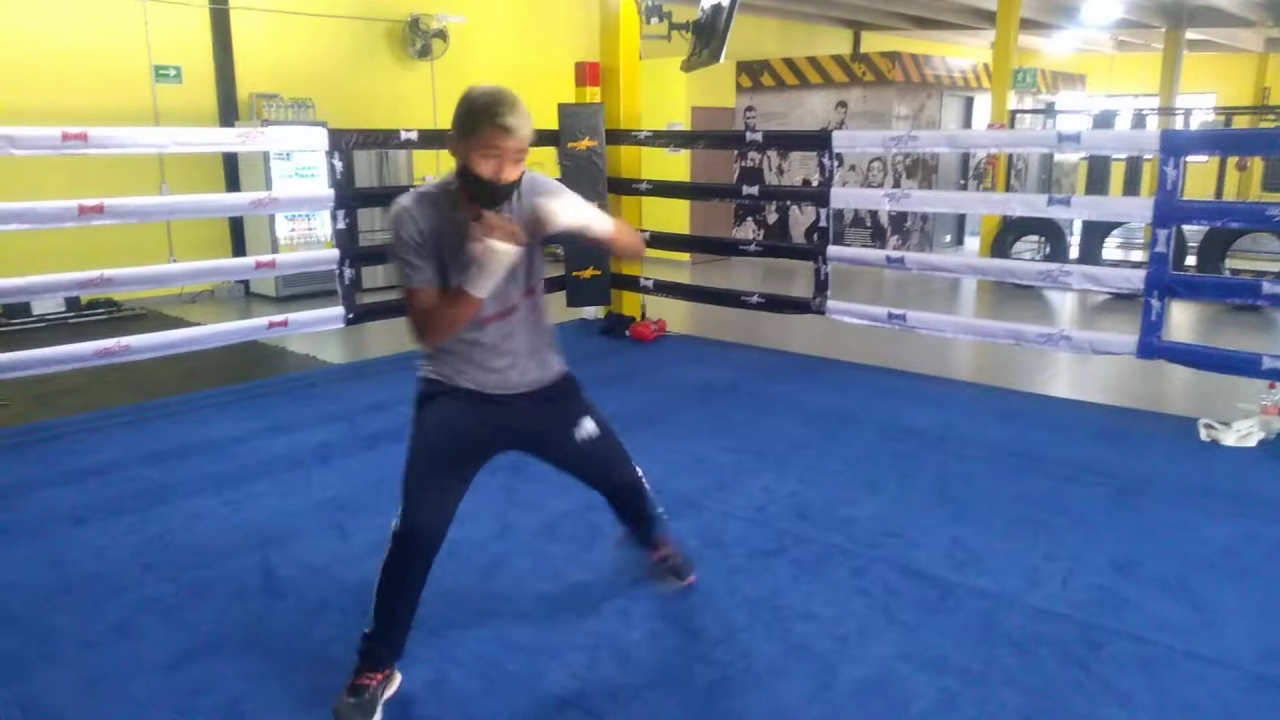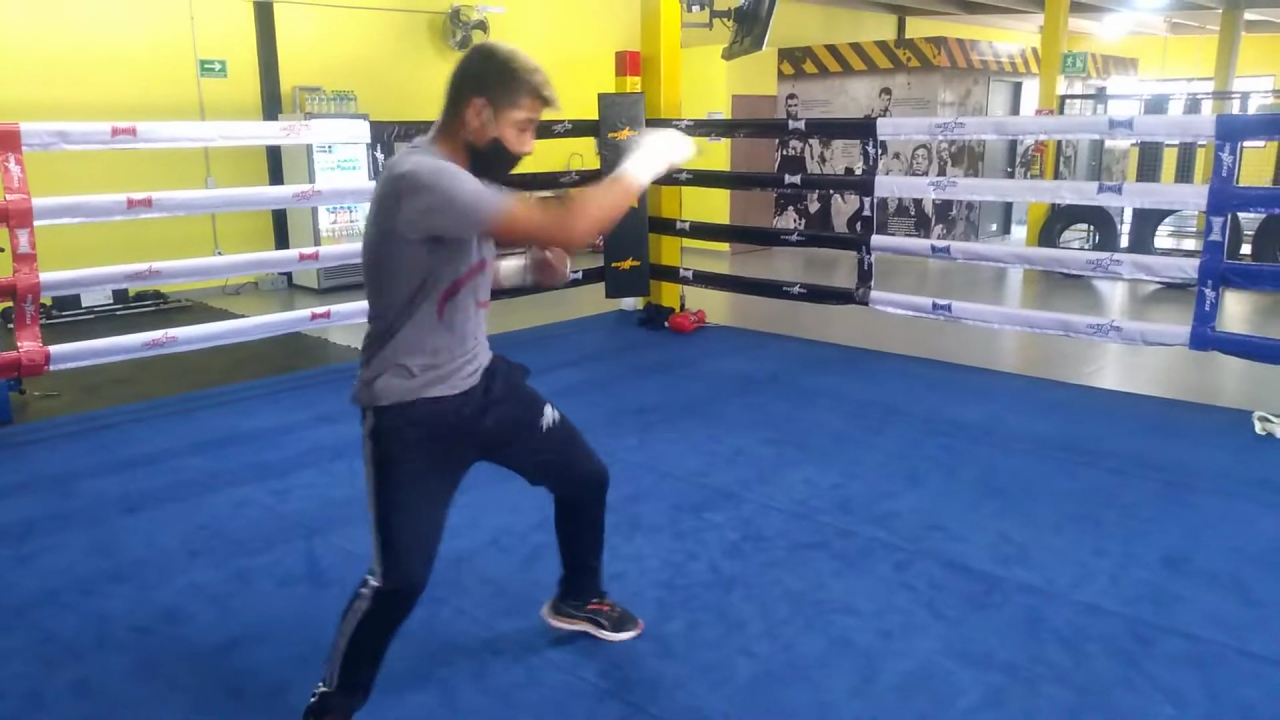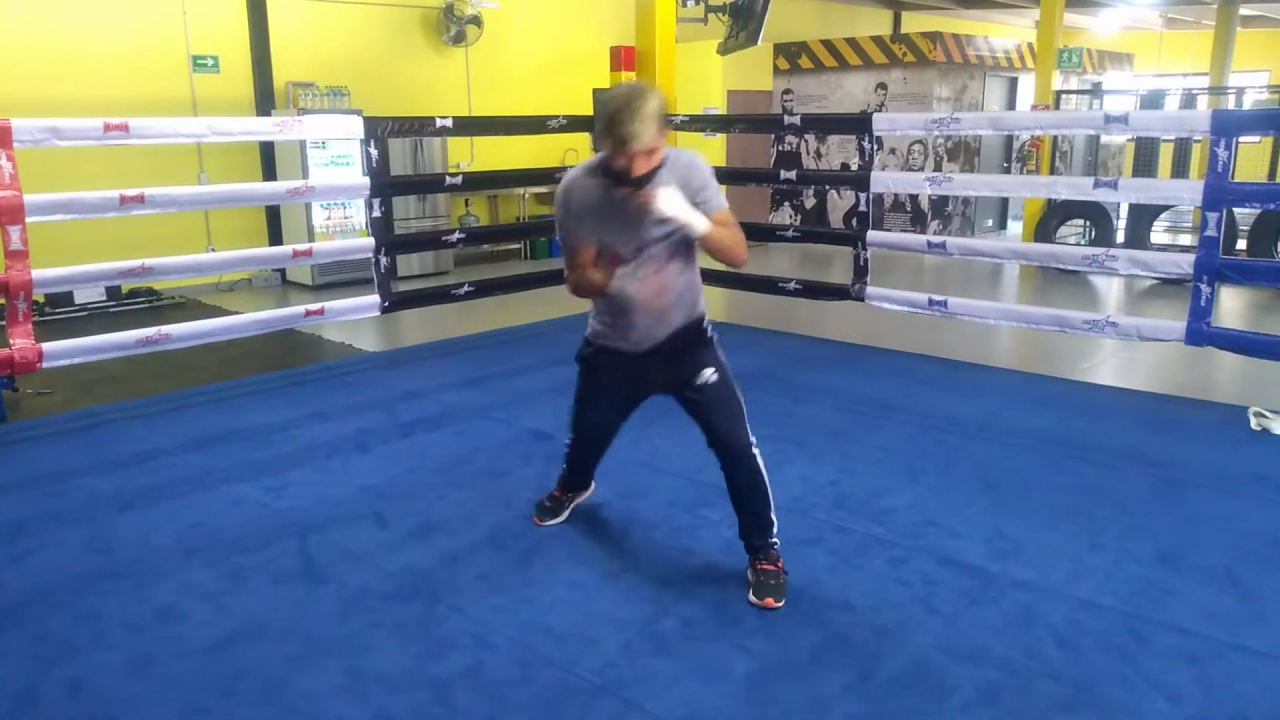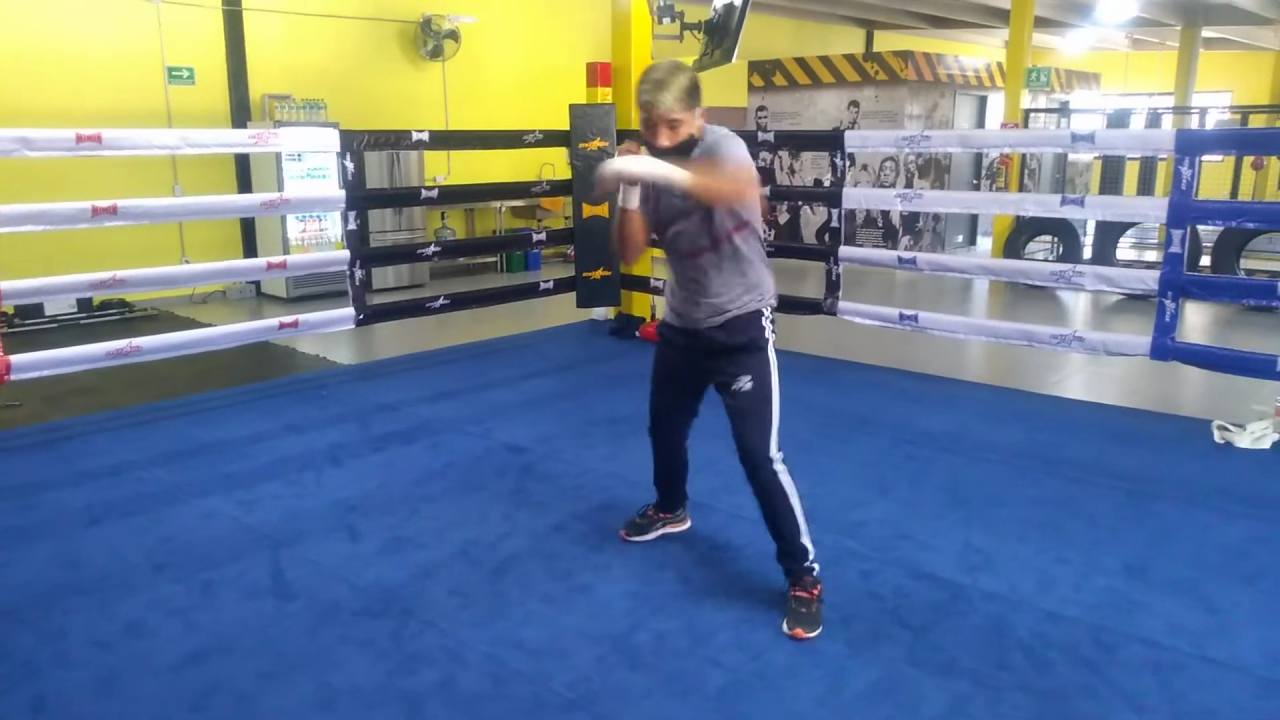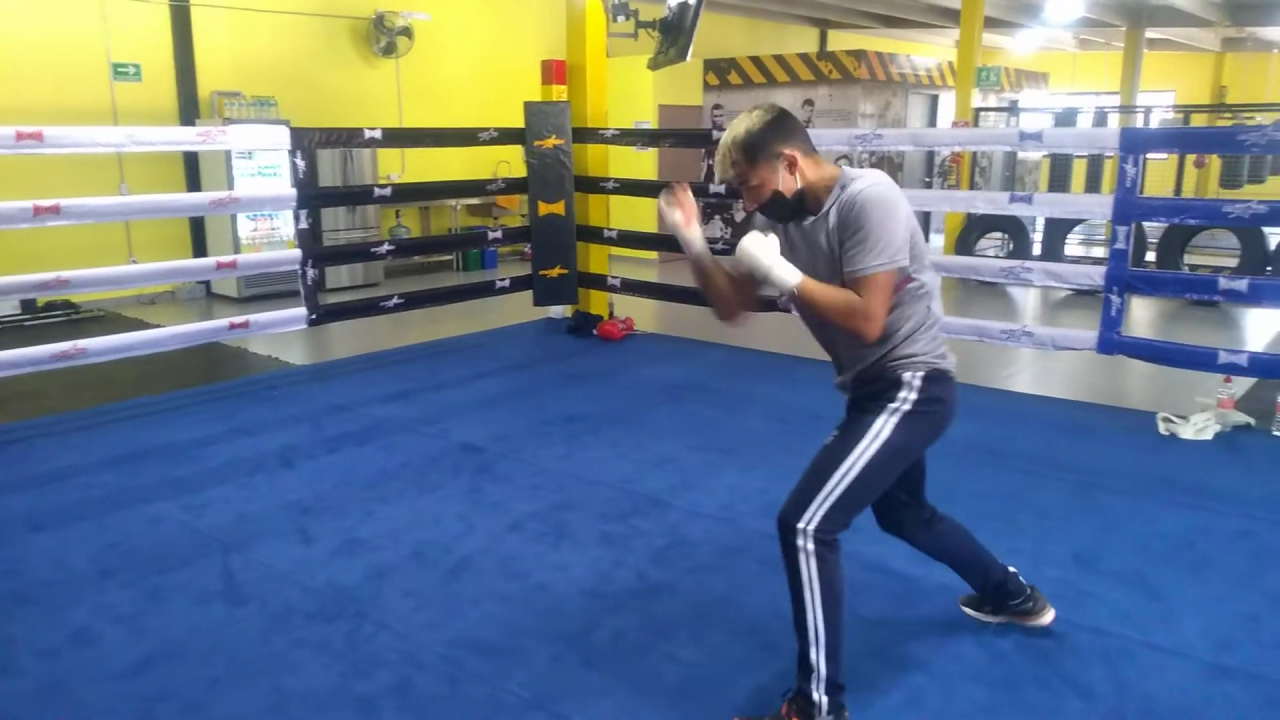
dt=1s
person 1, frame 1
left shoulder: (533, 193)
right shoulder: (415, 215)
left elbow: (632, 246)
right elbow: (431, 332)
left wrist: (585, 219)
right wrist: (481, 274)
left hip: (538, 384)
right hip: (457, 393)
left knee: (618, 474)
right knee: (419, 529)
left ankle: (655, 541)
right ankle: (376, 666)
person 1, frame 2
left shoulder: (469, 175)
right shoulder: (422, 180)
right elbow: (562, 231)
left wrist: (520, 270)
right wrist: (646, 160)
left hip: (480, 379)
right hip: (412, 408)
left knee: (586, 477)
right knee: (400, 577)
left ankle: (577, 598)
person 1, frame 3
left shoulder: (688, 169)
right shoulder: (578, 189)
left elbow: (736, 253)
right elbow: (579, 279)
left wrist: (689, 217)
right wrist: (624, 285)
left hip: (681, 334)
right hip: (613, 345)
left knee: (735, 444)
right knee: (585, 443)
left ankle: (763, 552)
right ankle: (575, 484)
person 1, frame 4
left shoulder: (722, 143)
right shoulder: (644, 164)
left elbow: (741, 190)
right elbow: (629, 254)
left wrist: (666, 173)
right wrist: (631, 190)
left hip: (743, 323)
right hip: (684, 325)
left knee: (759, 453)
right knee: (665, 429)
left ankle: (804, 577)
right ankle: (671, 508)
person 1, frame 5
left shoulder: (870, 198)
right shoulder: (785, 215)
left elbow: (865, 322)
right elbow: (734, 304)
left wrist: (780, 272)
right wrist: (694, 245)
left hip: (912, 386)
right hip: (879, 387)
left knee: (804, 527)
right knee: (902, 510)
right ankle: (1014, 595)
